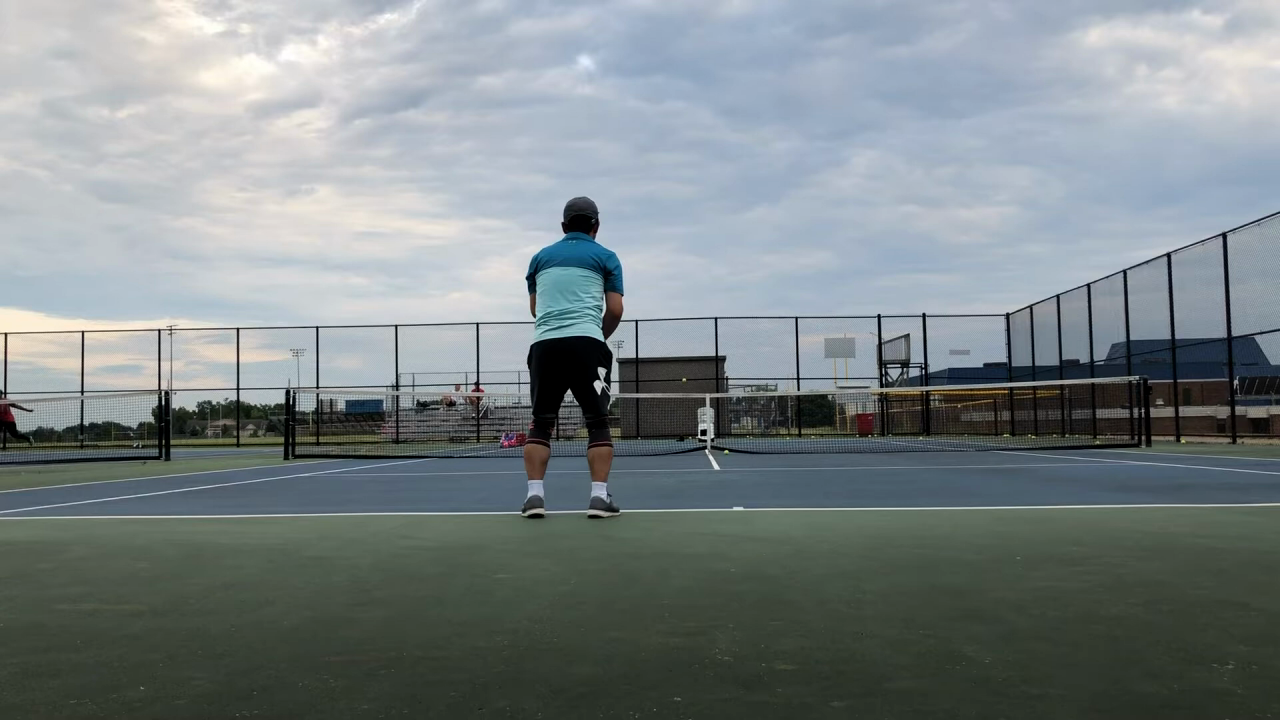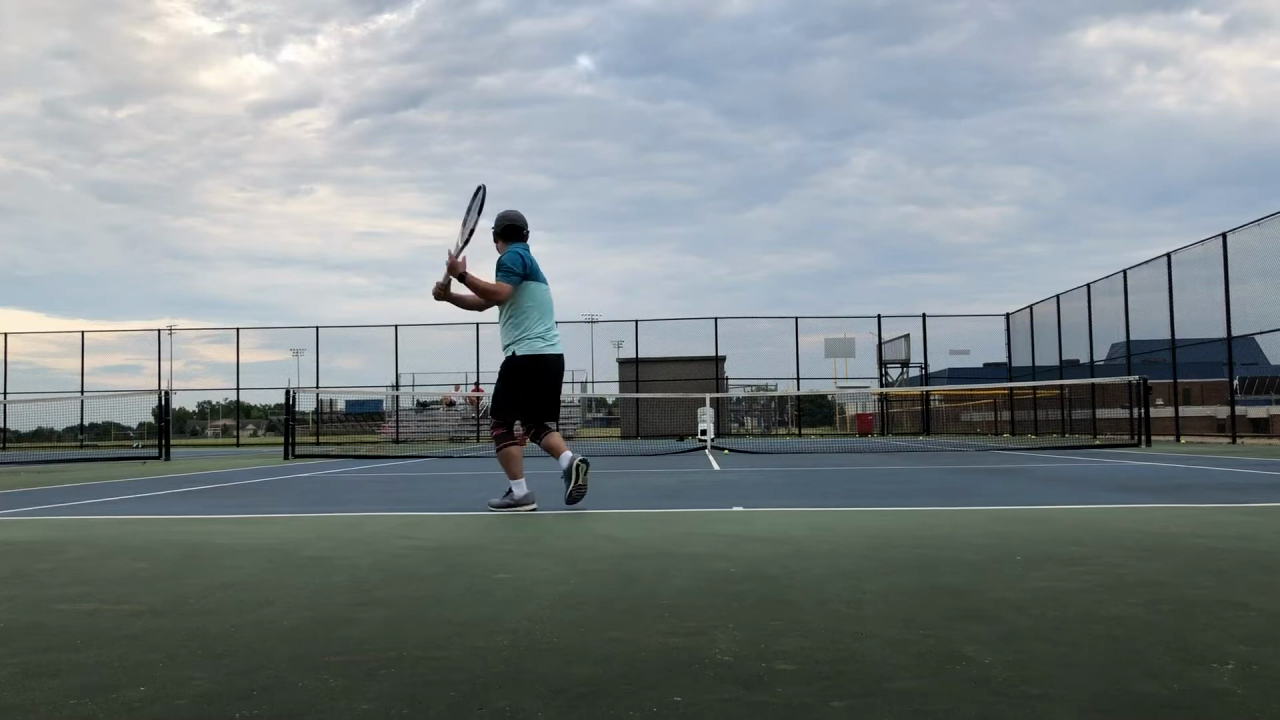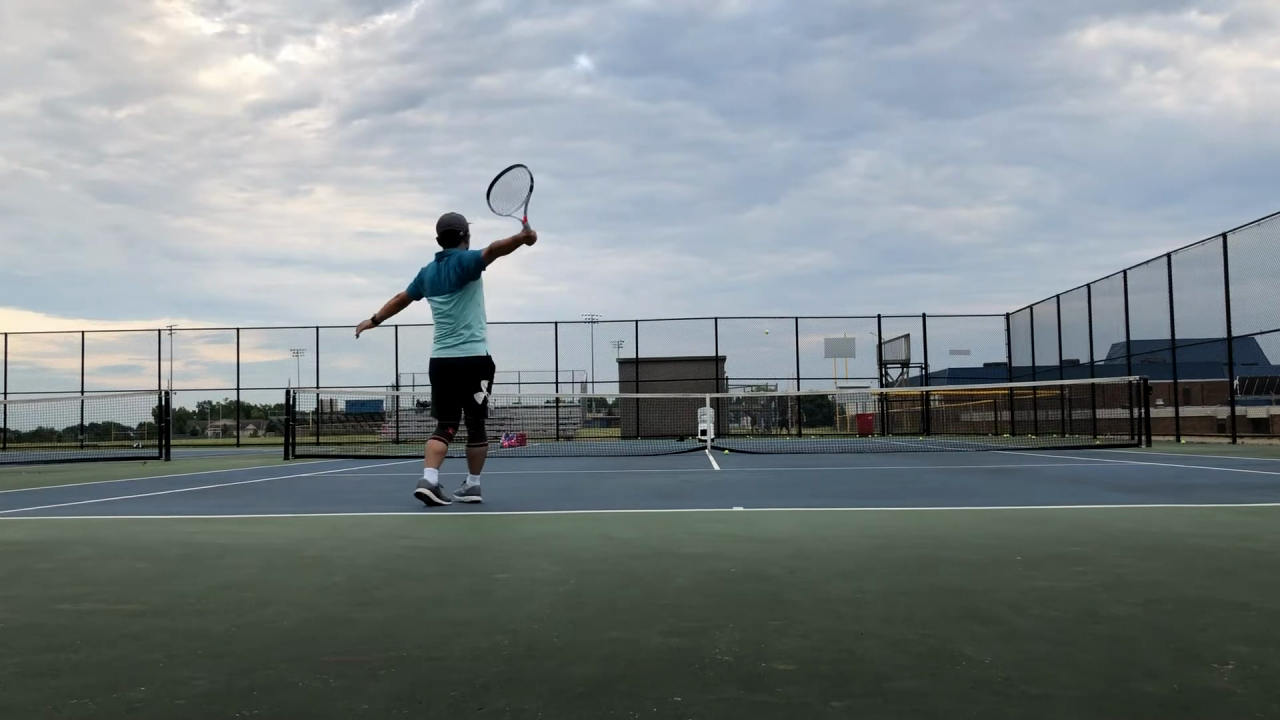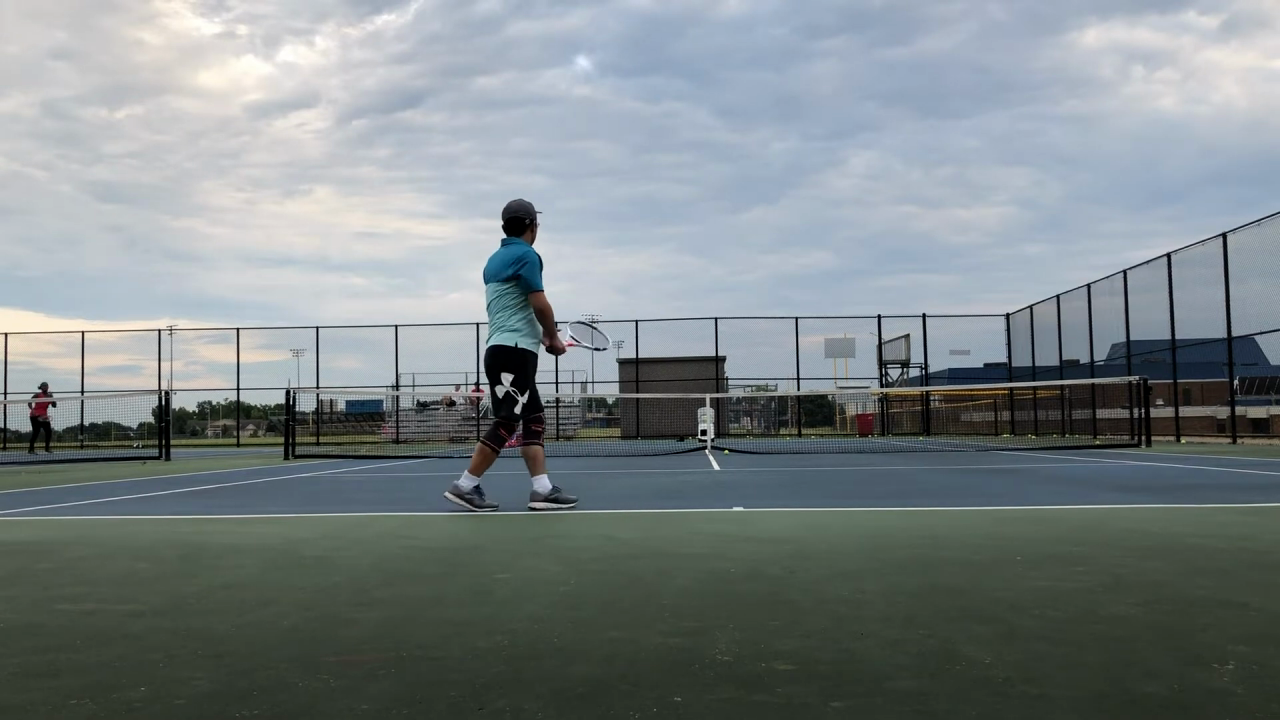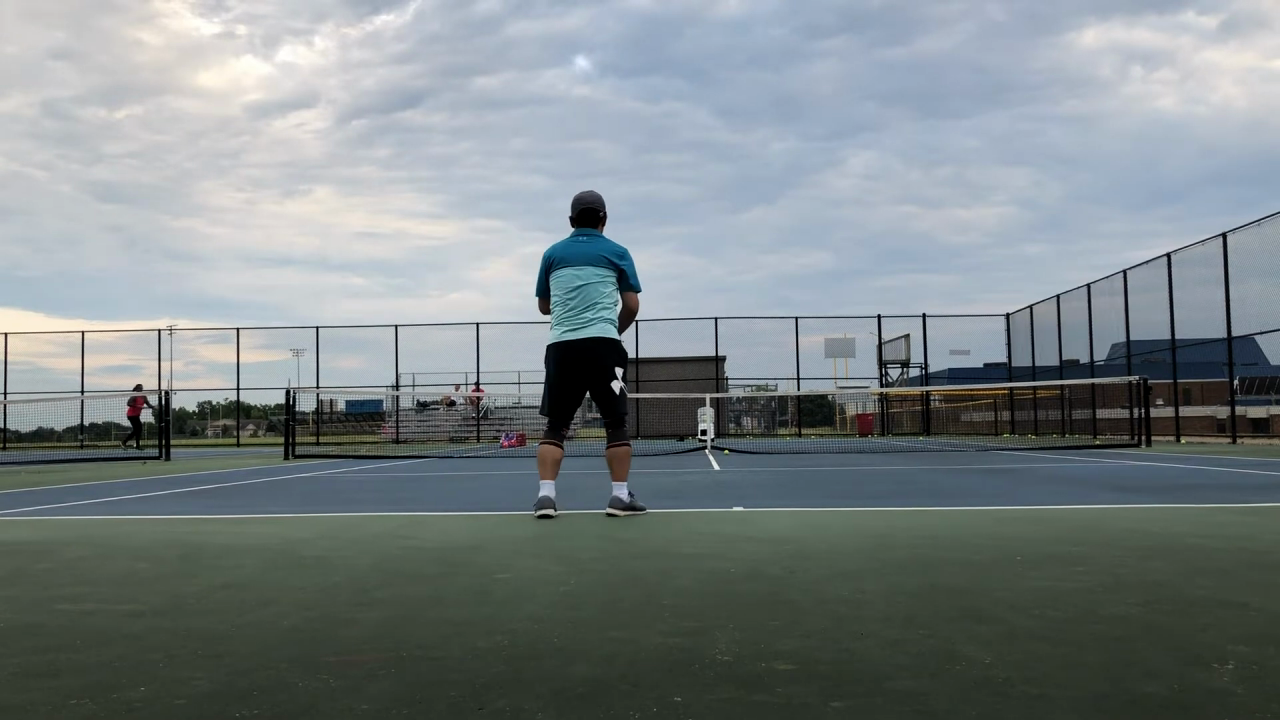
dt=1s
person 1, frame 1
left shoulder: (540, 257)
right shoulder: (605, 257)
right elbow: (615, 309)
right wrist: (601, 335)
left hip: (545, 346)
right hip: (586, 344)
left knee: (541, 423)
right knee: (597, 422)
left ankle: (535, 495)
right ankle: (599, 496)
person 1, frame 2
left shoulder: (513, 257)
right shoulder: (521, 261)
left elbow: (499, 295)
right elbow: (484, 301)
left wrist: (463, 275)
right wrist: (448, 293)
left hip: (527, 357)
right hip: (550, 356)
left knee: (501, 424)
right knee: (537, 424)
left ankle: (520, 493)
right ankle: (569, 461)
person 1, frame 3
left shoulder: (427, 272)
right shoulder: (464, 261)
left elbow: (400, 300)
right elbow: (491, 250)
left wrist: (373, 320)
right wrist: (522, 237)
left hip: (441, 360)
right hip: (473, 358)
left knee: (446, 425)
right knee: (475, 425)
left ankle: (429, 481)
right ankle: (472, 485)
person 1, frame 4
left shoulder: (494, 259)
right shoulder: (526, 255)
right elbow: (540, 302)
left wrist: (541, 333)
right wrist: (552, 335)
left hip: (505, 351)
right hip: (513, 351)
left knee: (533, 420)
right knee: (506, 424)
left ankle: (543, 490)
right ankle: (465, 487)
person 1, frame 5
left shoulder: (552, 254)
right shoulder: (617, 253)
left elbow: (543, 306)
right elbow: (632, 305)
left hip: (562, 346)
right hip: (602, 345)
left knee: (556, 425)
right knee: (615, 421)
left ankle: (546, 495)
right ankle: (620, 496)
